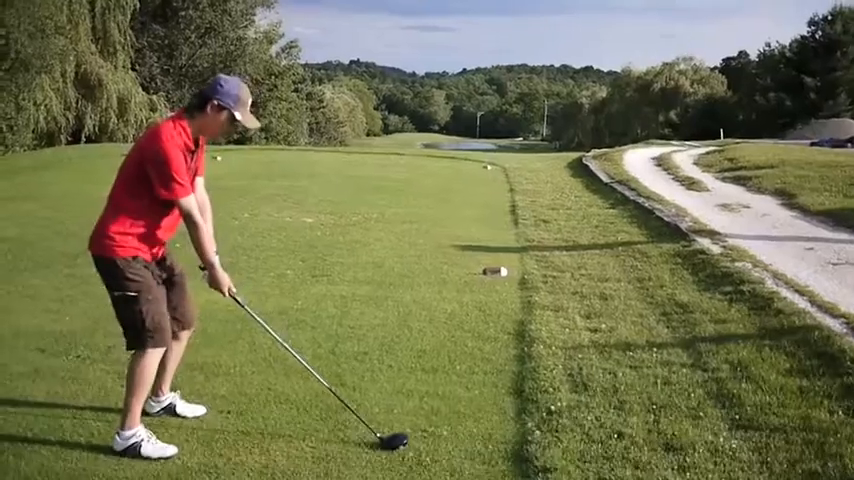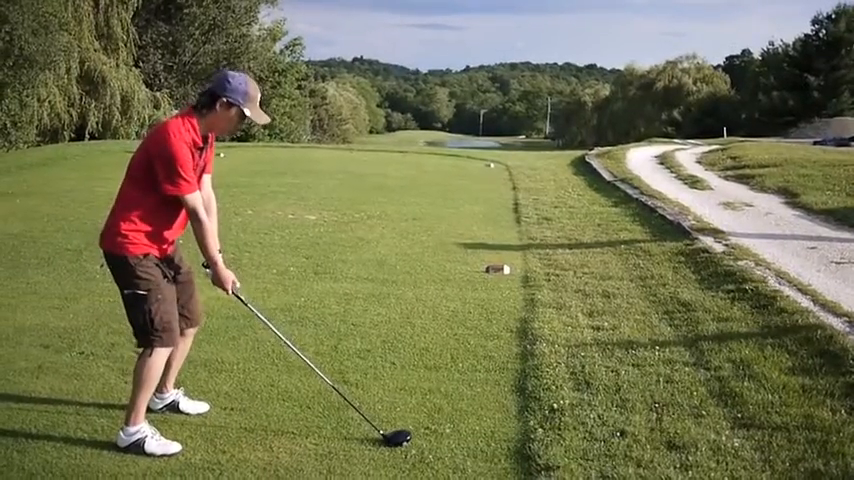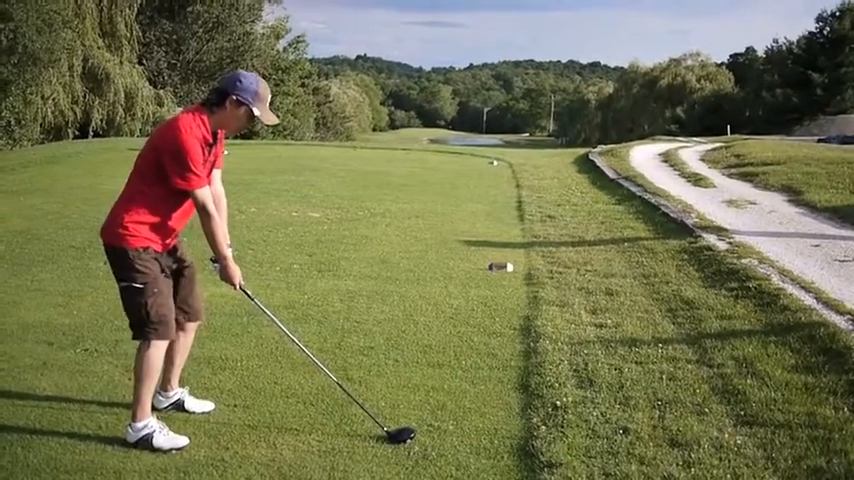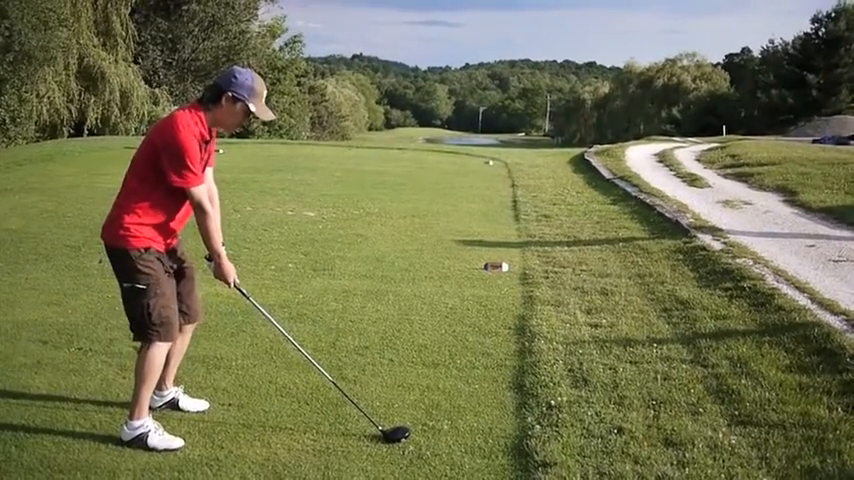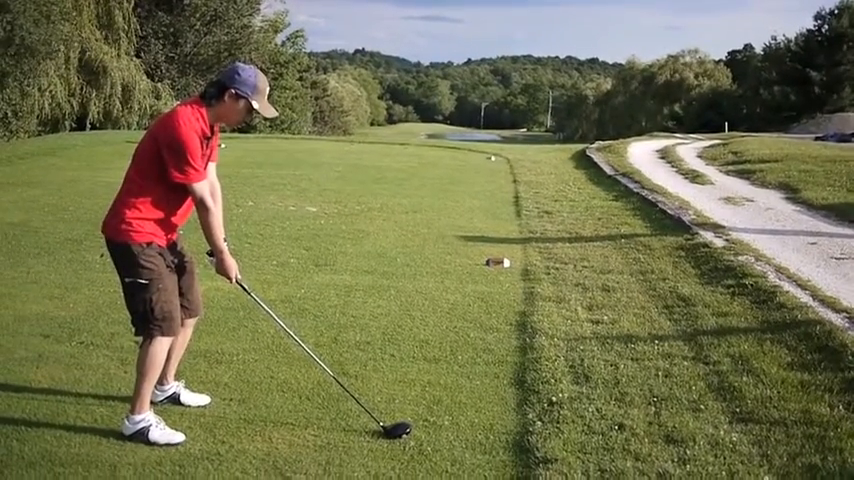
dt=1s
person 1, frame 1
left shoulder: (195, 136)
right shoulder: (168, 142)
left elbow: (202, 199)
right elbow: (192, 215)
left wrist: (213, 260)
right wrist: (213, 268)
left hip: (151, 247)
right hip: (122, 249)
left knee: (183, 322)
right knee: (154, 337)
left ankle: (160, 397)
right ankle: (129, 433)
person 1, frame 2
left shoulder: (204, 134)
right shoulder: (174, 138)
left elbow: (207, 197)
right elbow: (196, 212)
left wrist: (217, 257)
right wrist: (218, 266)
left hip: (161, 242)
right hip: (132, 245)
left knee: (188, 319)
right knee: (161, 335)
left ankle: (165, 394)
right ankle: (133, 429)
person 1, frame 3
left shoulder: (214, 130)
right shoulder: (185, 134)
left elbow: (217, 191)
right elbow: (206, 206)
left wrist: (225, 252)
right wrist: (226, 260)
left hip: (163, 236)
right hip: (133, 238)
left knee: (189, 315)
right knee: (158, 327)
left ankle: (169, 392)
right ankle: (141, 424)
person 1, frame 4
left shoulder: (206, 127)
right shoulder: (182, 131)
left elbow: (210, 189)
right elbow: (201, 204)
left wrist: (219, 250)
right wrist: (220, 258)
left hip: (163, 237)
right hip: (135, 239)
left knee: (187, 316)
right knee: (161, 328)
left ankle: (164, 391)
right ankle: (136, 424)
person 1, frame 5
left shoulder: (209, 123)
right shoulder: (184, 126)
left elbow: (212, 184)
right elbow: (202, 201)
left wrist: (222, 245)
right wrist: (222, 255)
left hip: (163, 232)
right hip: (136, 233)
left knee: (188, 311)
right knee: (162, 323)
left ankle: (165, 385)
right ankle: (137, 418)
